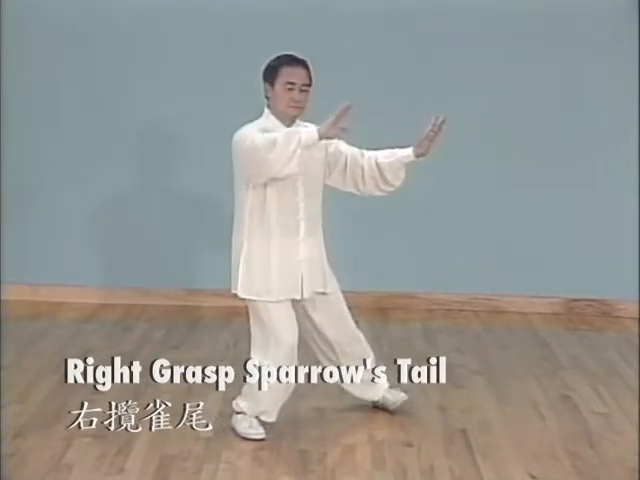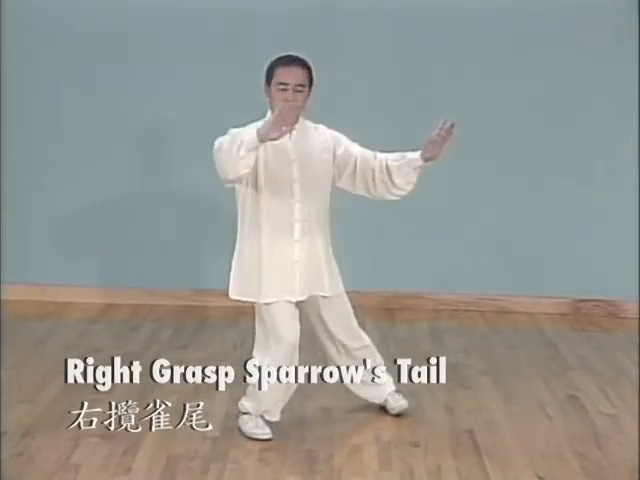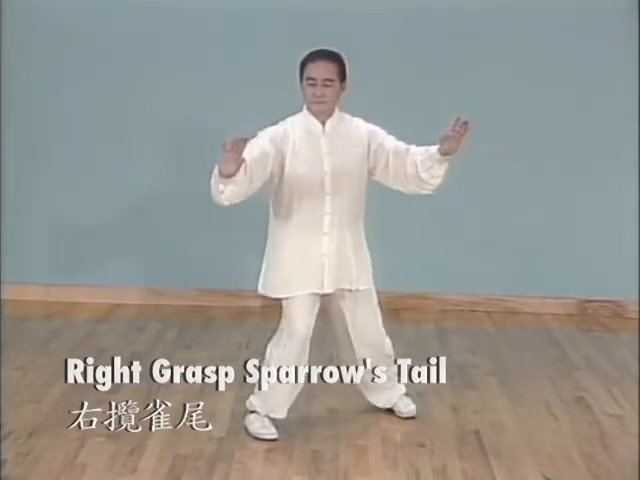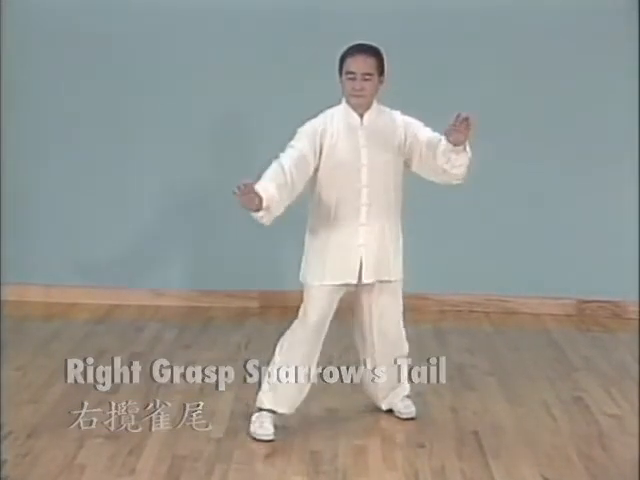
dt=0.5s
person 1, frame 1
left shoulder: (313, 140)
right shoulder: (249, 138)
left elbow: (361, 168)
right elbow: (272, 154)
left wrist: (413, 153)
right wrist: (318, 133)
left hip: (308, 262)
right hip: (267, 264)
left knee: (339, 331)
right knee: (280, 344)
left ankle: (373, 389)
right ankle: (248, 410)
person 1, frame 2
left shoulder: (327, 141)
right shoulder: (251, 140)
left elbow: (374, 171)
right elbow: (228, 161)
left wrist: (421, 157)
right wrist: (261, 135)
left hip: (316, 261)
right hip: (269, 263)
left knee: (345, 332)
right knee: (280, 343)
left ankle: (381, 390)
right ankle: (254, 410)
person 1, frame 3
left shoulder: (364, 136)
right shoulder: (280, 136)
left elbow: (407, 165)
right elbow: (250, 171)
left wrist: (441, 153)
right wrist: (229, 171)
left hip: (348, 255)
right hip: (298, 258)
left knee: (369, 332)
right knee: (294, 335)
left ankle: (389, 393)
right ankle: (262, 408)
person 1, frame 4
left shoulder: (402, 127)
right shoulder: (320, 128)
left elbow: (444, 165)
right elbow: (290, 170)
left wrist: (455, 144)
right wrist: (262, 198)
left hip: (382, 248)
right hip: (330, 247)
left knee: (386, 327)
right knee: (309, 326)
left ankle: (391, 393)
right ankle: (269, 406)
